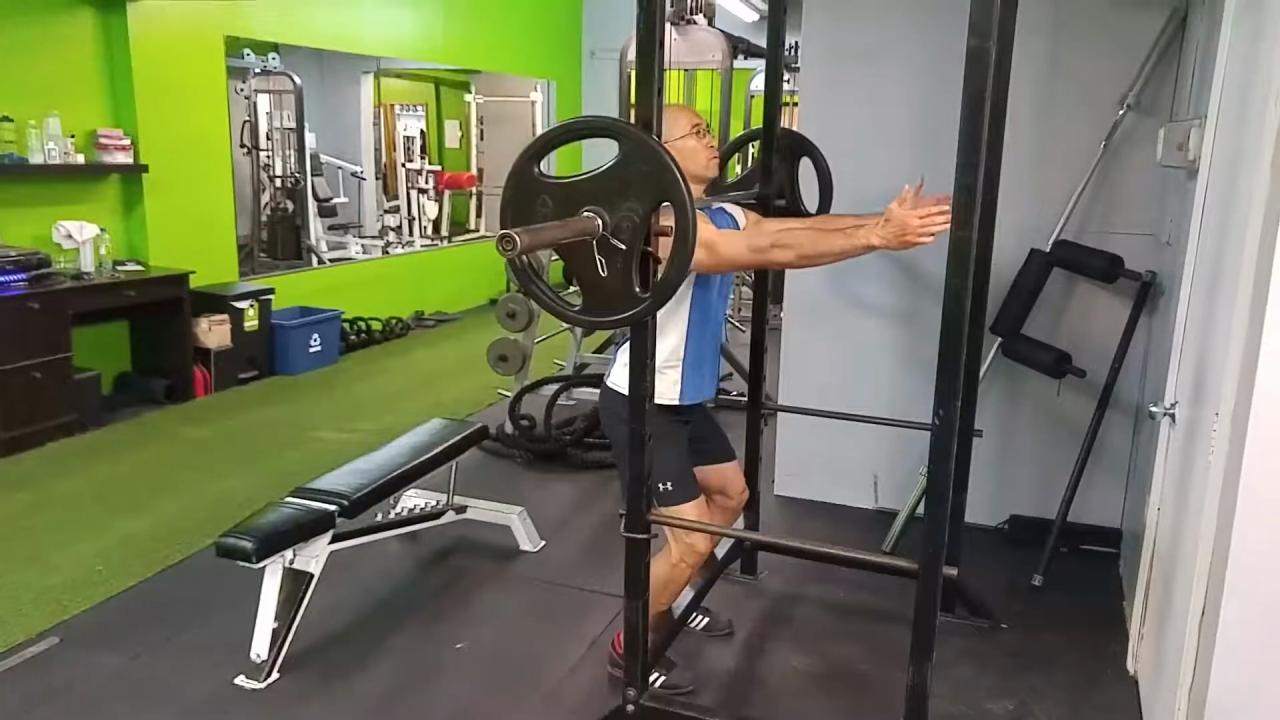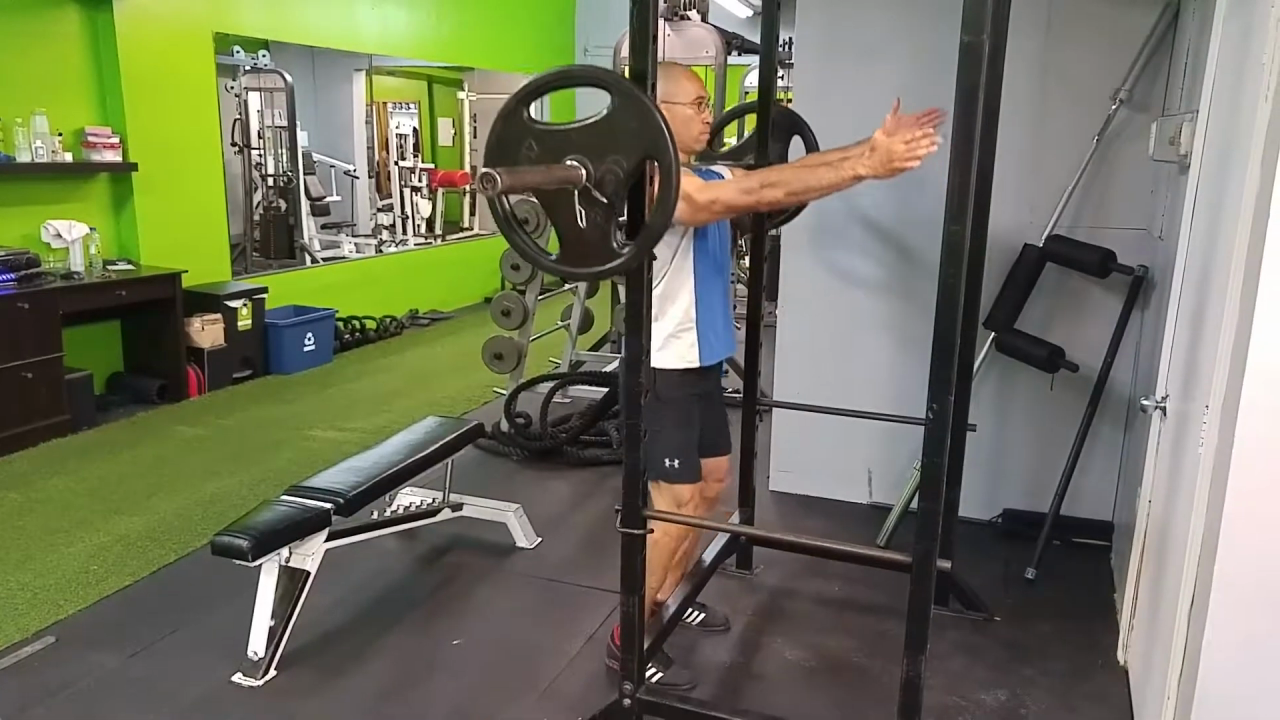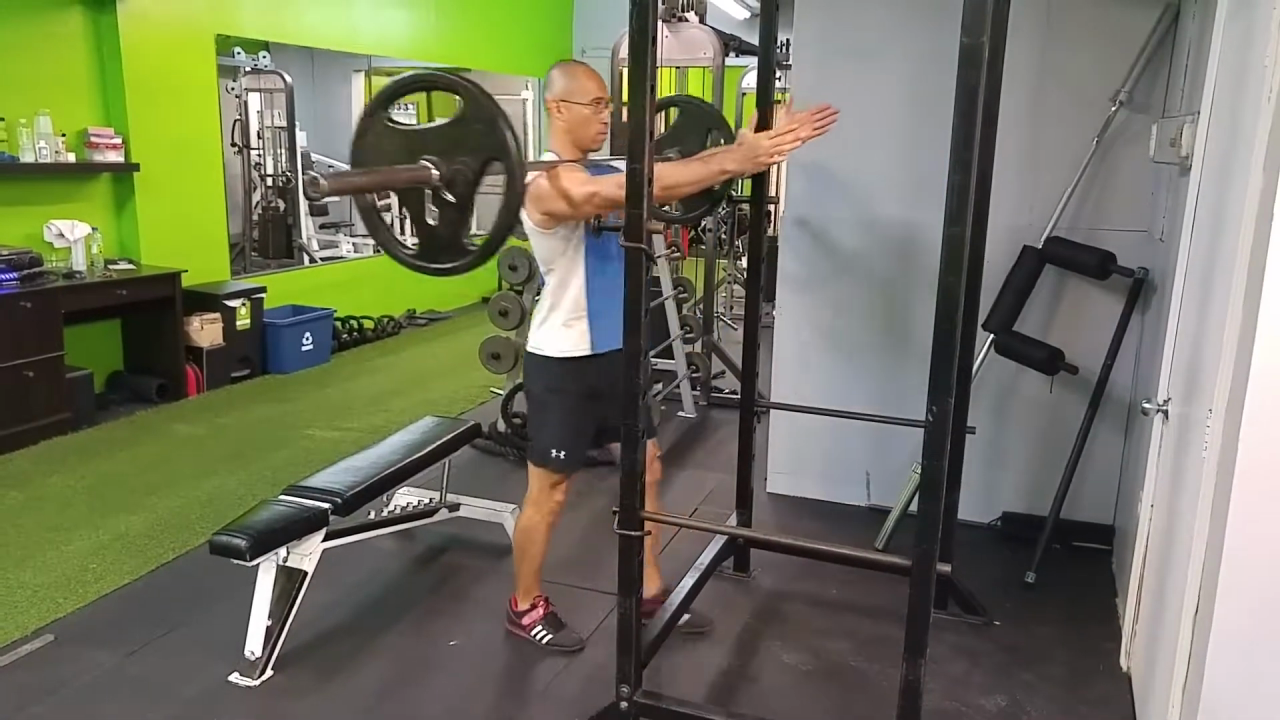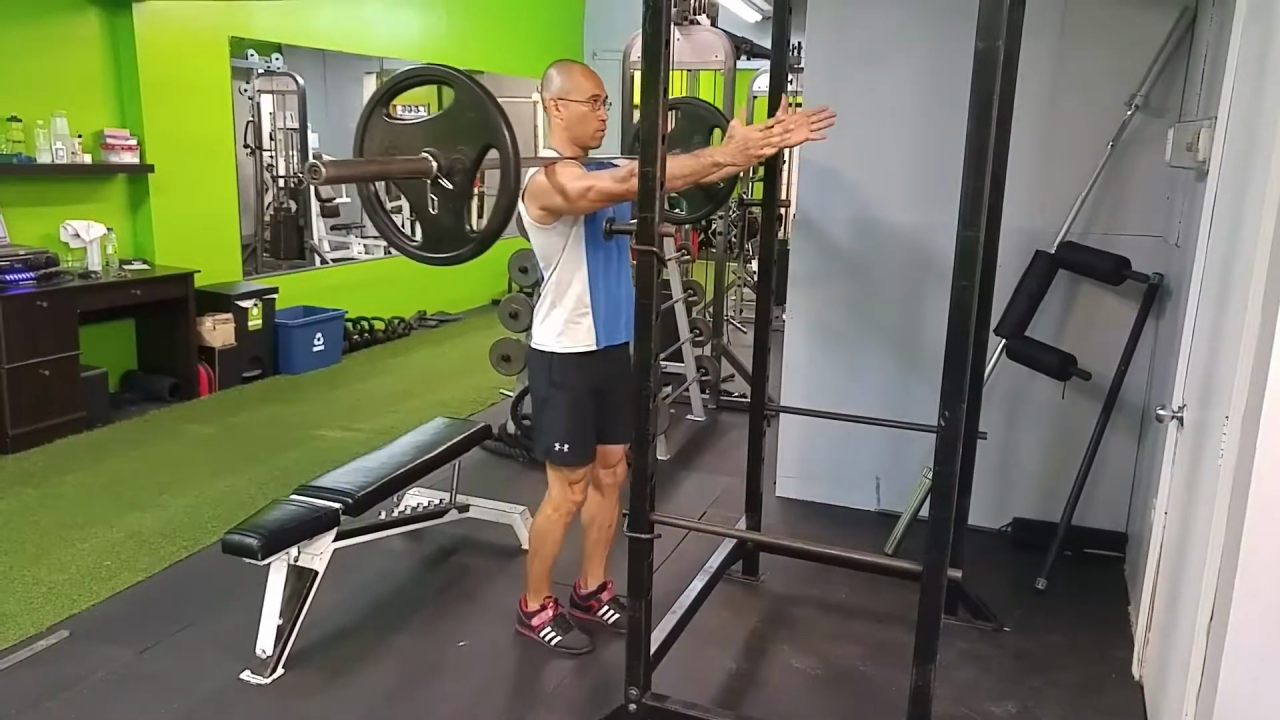
dt=1s
person 1, frame 1
left shoulder: (724, 217)
left elbow: (797, 229)
right elbow: (772, 252)
left wrist: (885, 220)
right wrist: (877, 238)
left hip: (683, 397)
left knee: (730, 495)
right knee: (691, 540)
left ankle: (667, 602)
right ankle: (630, 647)
person 1, frame 2
left shoulder: (711, 178)
left elbow: (783, 174)
right elbow: (762, 196)
left wrist: (873, 146)
right wrist: (865, 167)
left hip: (701, 367)
right hip: (663, 374)
left knee: (710, 488)
right knee: (676, 512)
left ankle: (666, 595)
right ankle: (628, 640)
person 1, frame 3
left shoulder: (606, 175)
right shoulder: (549, 185)
left elbow: (678, 171)
left wrist: (764, 143)
right wrist: (732, 161)
left hip: (613, 353)
right hip: (563, 361)
left knee: (647, 470)
right knee: (548, 491)
left ankle: (649, 592)
right ankle: (525, 606)
person 1, frame 4
left shoulder: (603, 173)
right shoulder: (548, 182)
left elbow: (682, 176)
right elbow: (629, 183)
left wrist: (763, 146)
right wrist: (723, 154)
left hip: (610, 348)
right hip: (565, 356)
left knee: (611, 474)
right knee: (568, 491)
left ankle: (591, 590)
right ankle: (535, 607)
